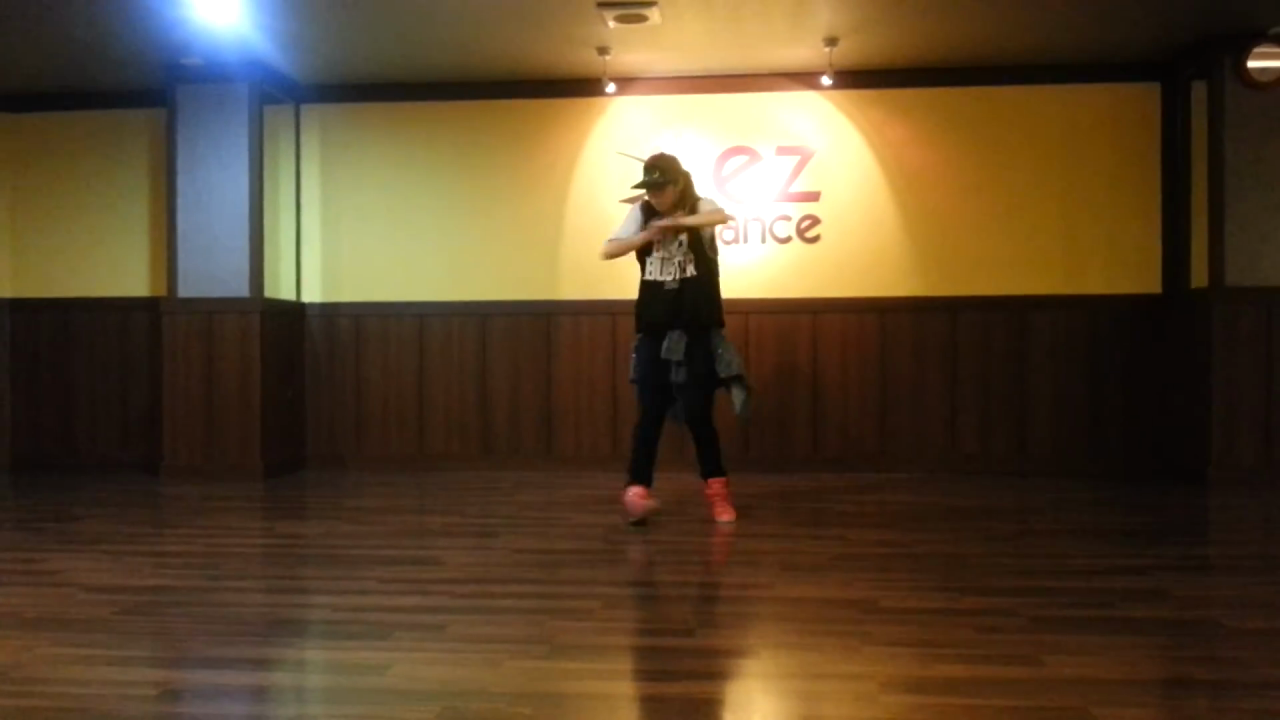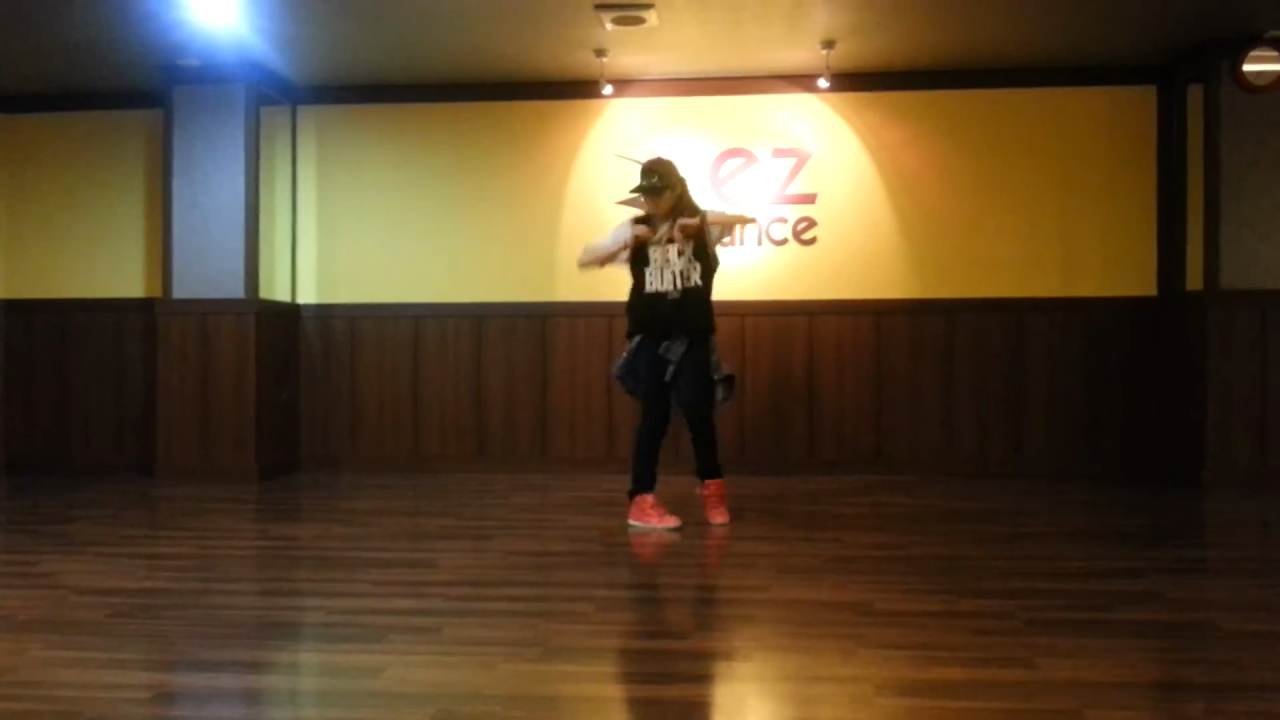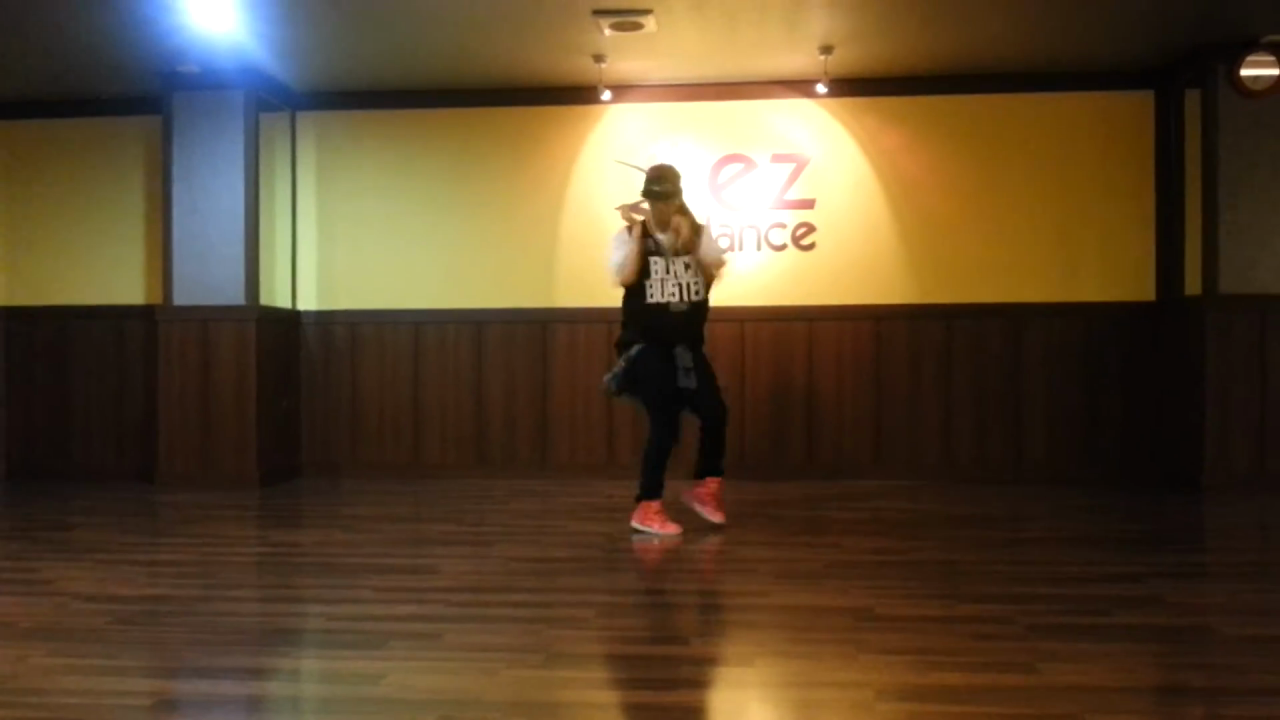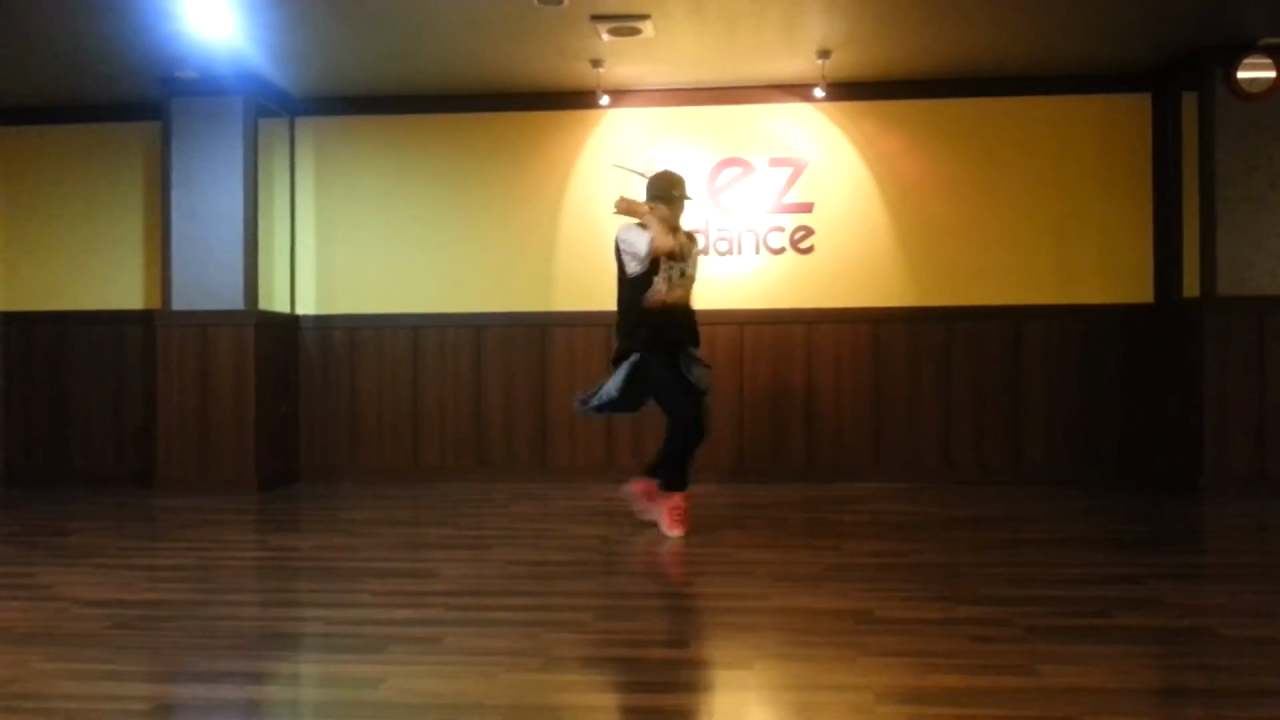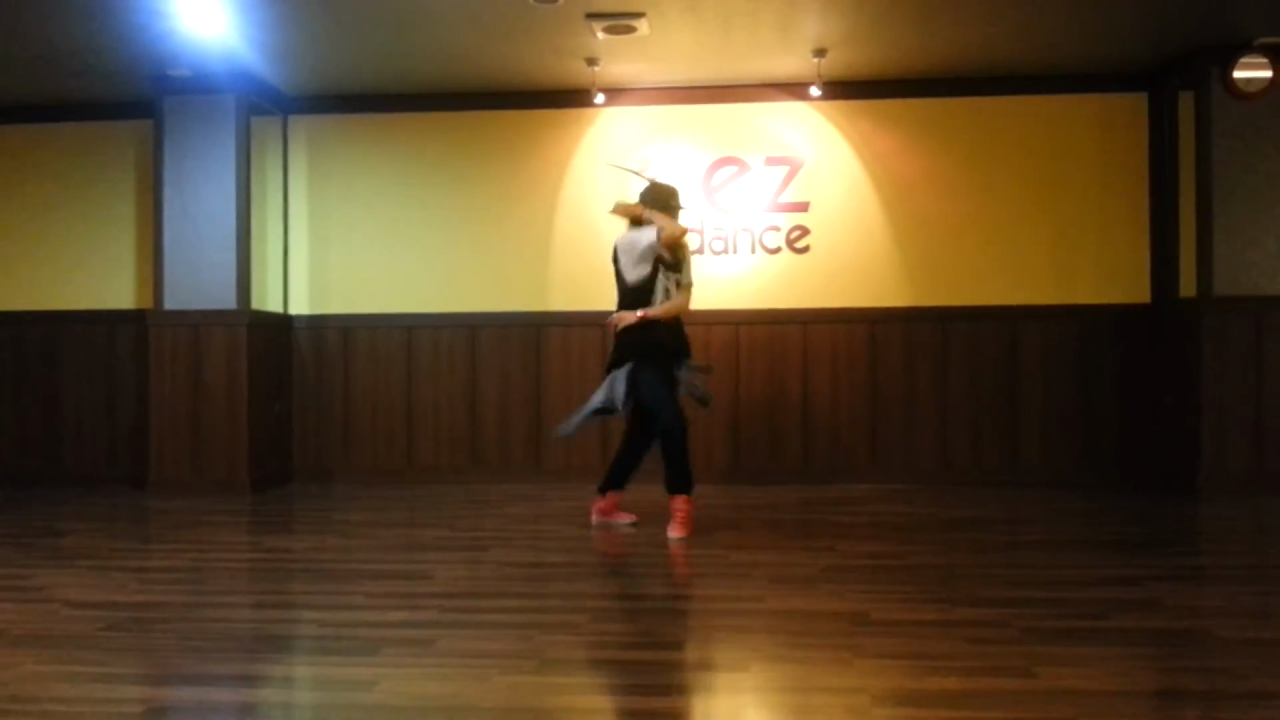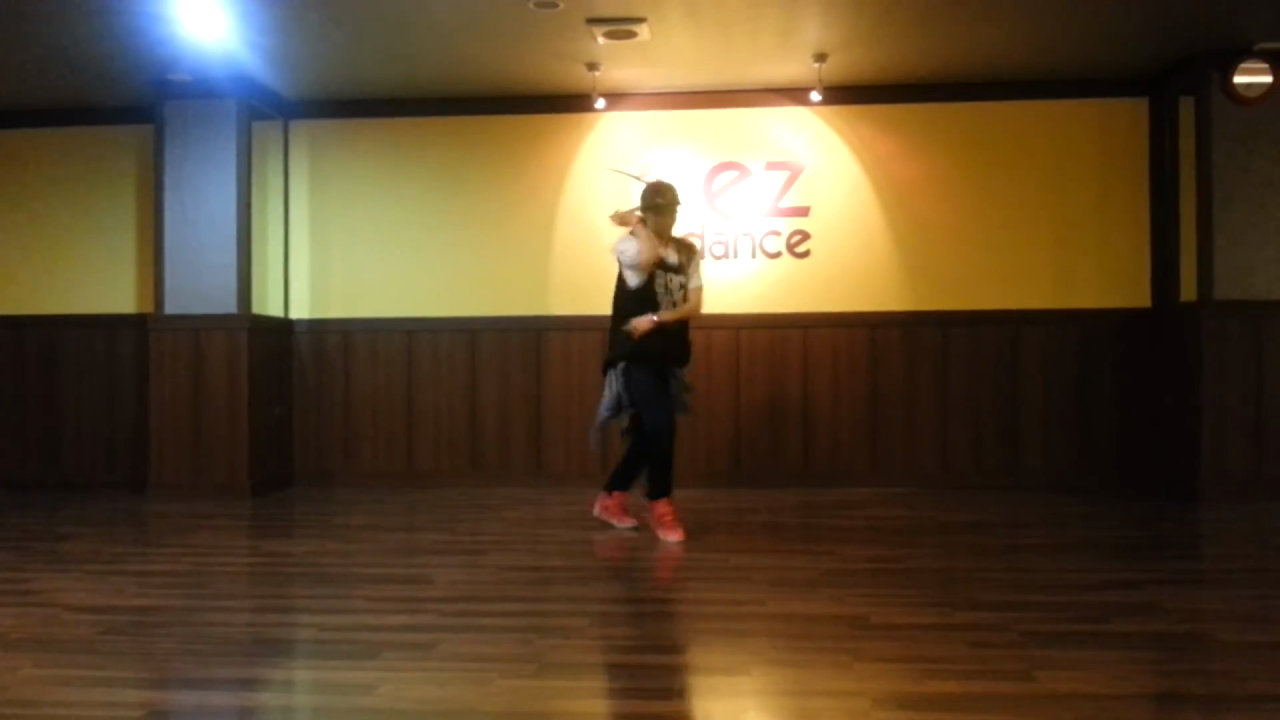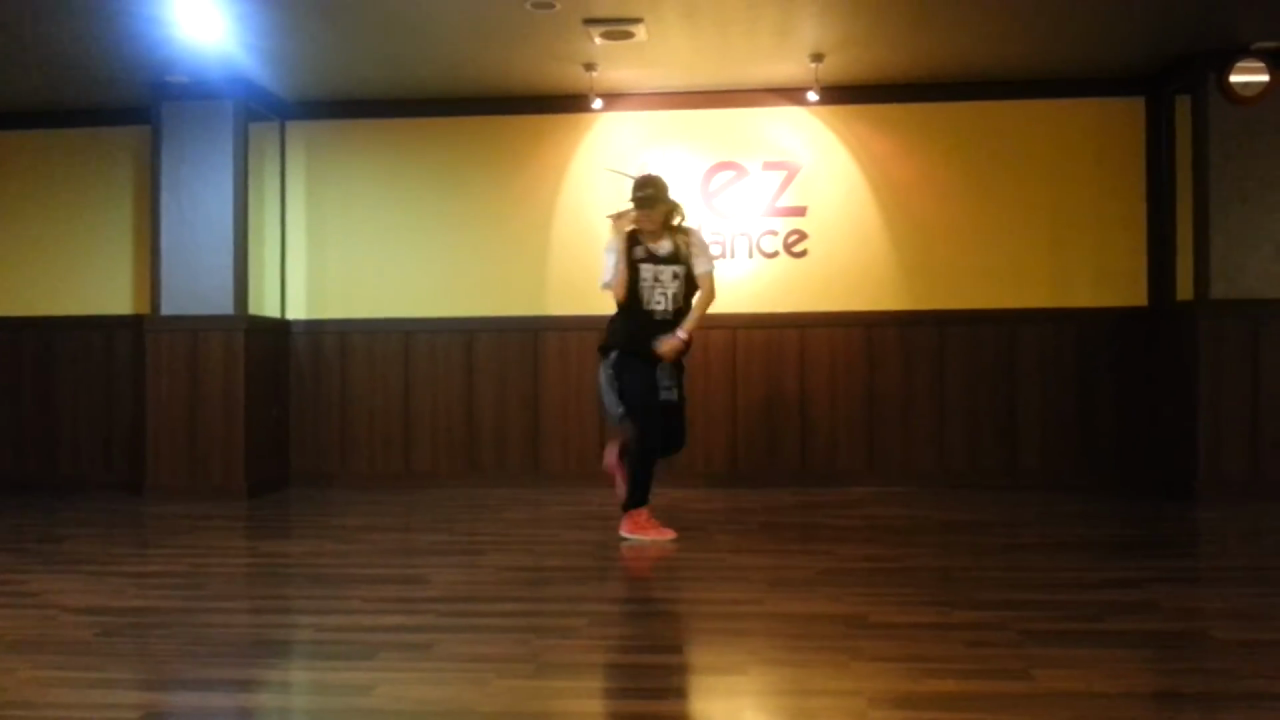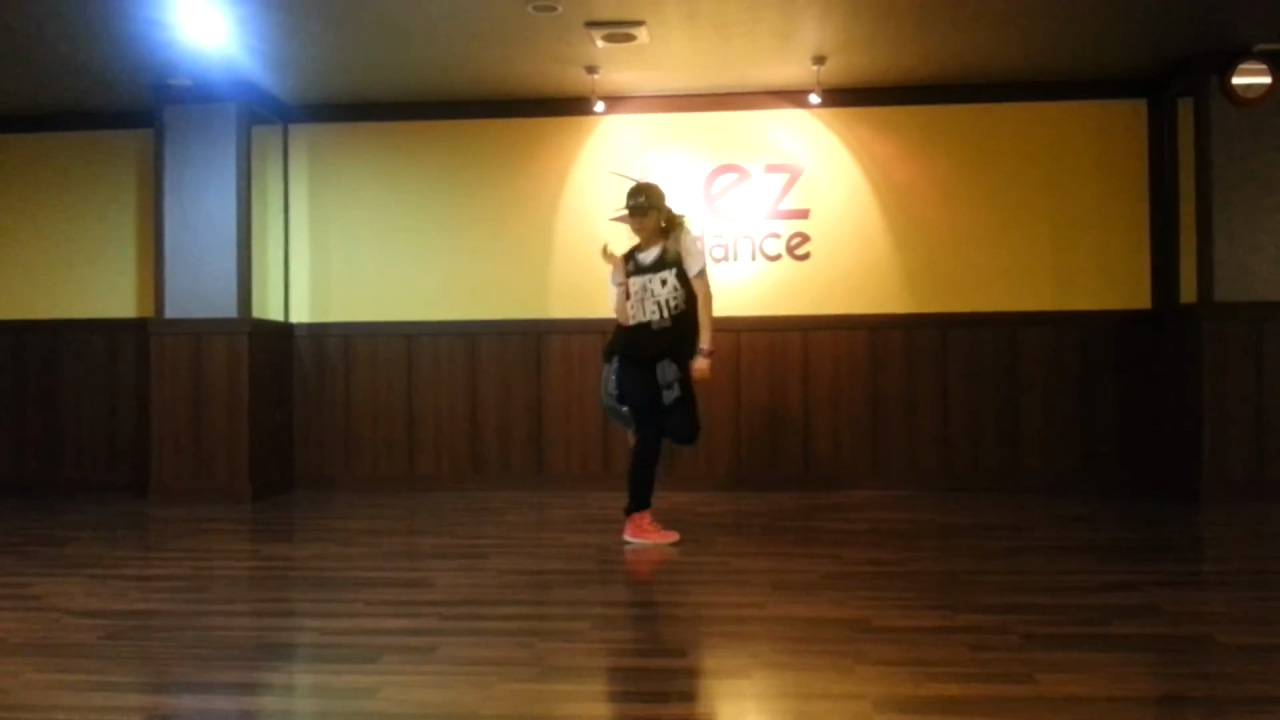
dt=0.1s
person 1, frame 1
left shoulder: (698, 208)
right shoulder: (640, 215)
left elbow: (720, 216)
right elbow: (609, 251)
left wrist: (676, 223)
right wrist: (649, 235)
left hip: (696, 329)
right hip: (654, 330)
left knee: (696, 411)
right knee: (652, 410)
left ankle: (716, 490)
right ankle: (637, 491)
person 1, frame 2
left shoulder: (701, 221)
right shoulder: (631, 229)
left elbow: (737, 221)
right elbow: (585, 261)
left wrist: (698, 225)
right wrist: (628, 243)
left hip: (692, 335)
right hip: (650, 335)
left knee: (697, 410)
right knee: (654, 415)
left ankle: (712, 491)
right ankle: (643, 502)
person 1, frame 3
left shoulder: (697, 233)
right shoulder: (629, 235)
left elbow: (715, 271)
right elbow: (624, 278)
right wrist: (637, 231)
left hip: (687, 342)
right hip: (648, 343)
left knee: (715, 413)
right knee: (665, 422)
left ankle: (706, 491)
right ankle: (647, 508)
person 1, frame 4
left shoulder: (687, 242)
right shoulder: (629, 234)
left elbow: (685, 291)
right elbow: (666, 246)
left wrist: (666, 295)
right wrist: (643, 215)
left hip: (678, 347)
right hip: (645, 347)
left knee: (693, 423)
right knee: (687, 418)
left ankle: (647, 485)
right ankle: (672, 500)
person 1, frame 5
left shoulder: (677, 255)
right shoulder: (631, 241)
left elbow: (680, 303)
right elbow: (676, 232)
left wrist: (640, 315)
right wrist: (640, 213)
left hip: (665, 356)
right hip: (639, 357)
left knee: (641, 433)
right knee: (673, 423)
left ankle: (606, 501)
right ankle: (679, 503)
person 1, frame 6
left shoulder: (688, 253)
right shoulder: (629, 246)
left elbow: (694, 305)
right elbow: (647, 258)
left wrist: (655, 319)
right wrist: (634, 224)
left hip: (665, 359)
right hip: (634, 358)
left knee: (649, 437)
right knee: (660, 427)
left ankle: (611, 500)
right ankle: (661, 507)
person 1, frame 7
left shoulder: (690, 241)
right shoulder: (624, 247)
left elbow: (707, 293)
right elbow: (619, 294)
left wrist: (681, 334)
right wrist: (619, 241)
left hip: (666, 354)
right hip: (629, 352)
left knee: (671, 438)
right knee: (648, 431)
left ankle: (622, 454)
right ankle: (636, 516)
person 1, frame 8
left shoulder: (684, 242)
right shoulder: (628, 261)
left elbow: (703, 294)
right elbow: (624, 317)
left wrist: (704, 350)
right wrist: (618, 273)
left hip: (672, 356)
right hip: (634, 359)
left knee: (685, 430)
right knee: (649, 434)
left ankle: (642, 432)
right ankle: (638, 520)
